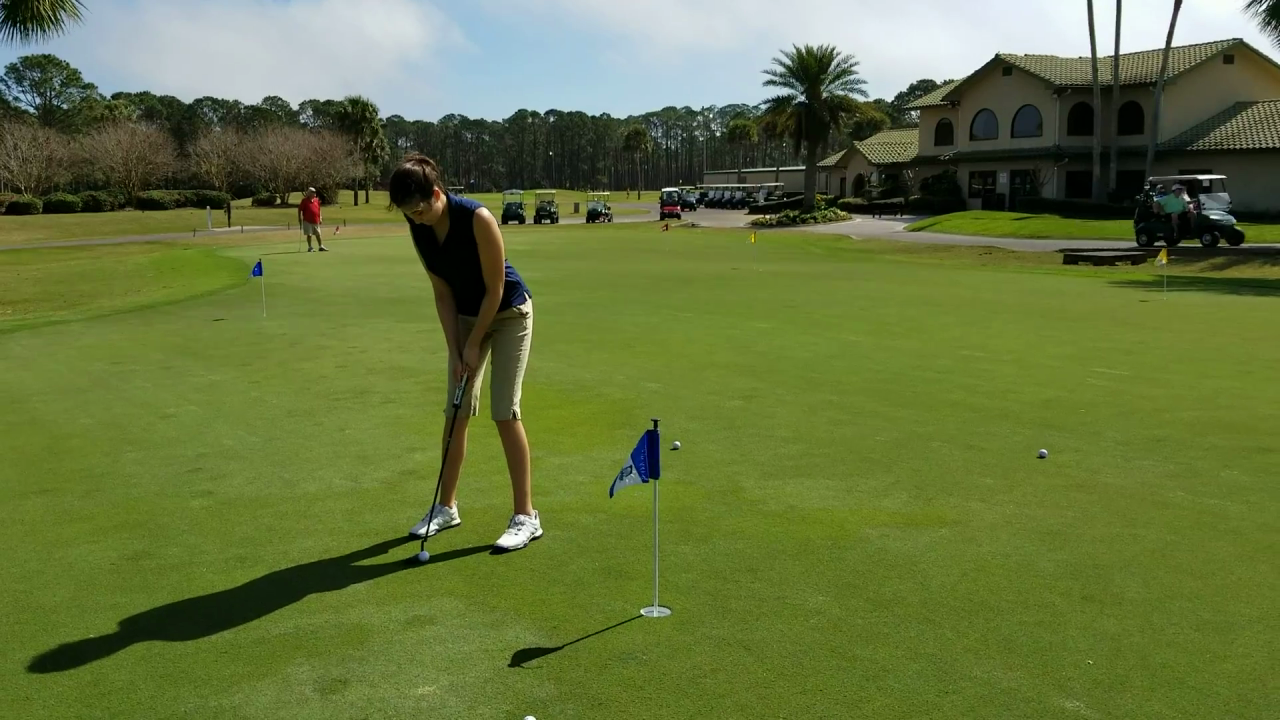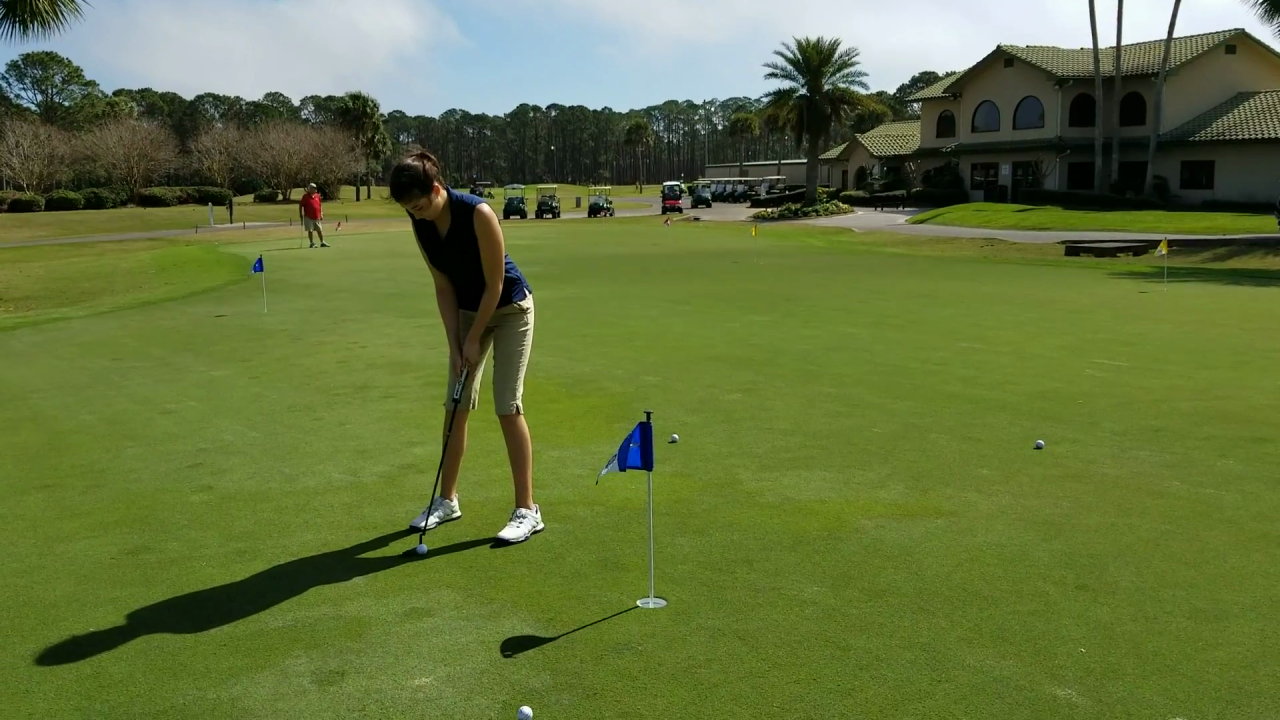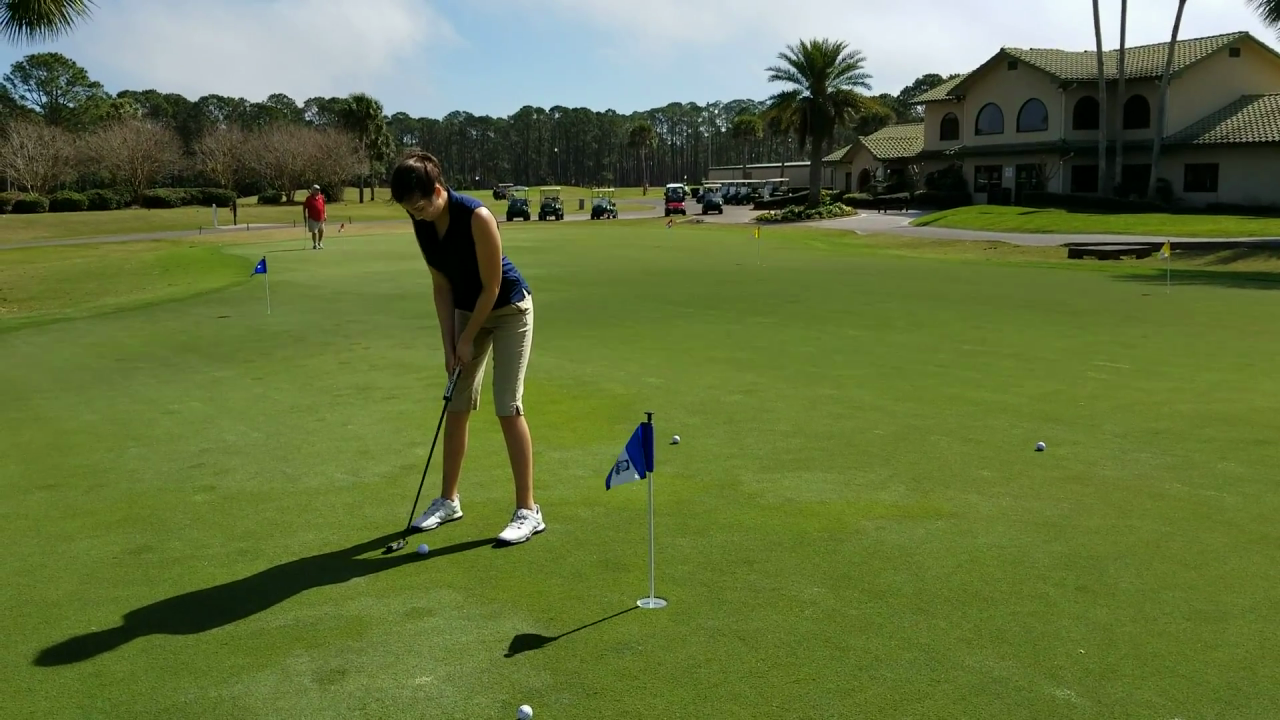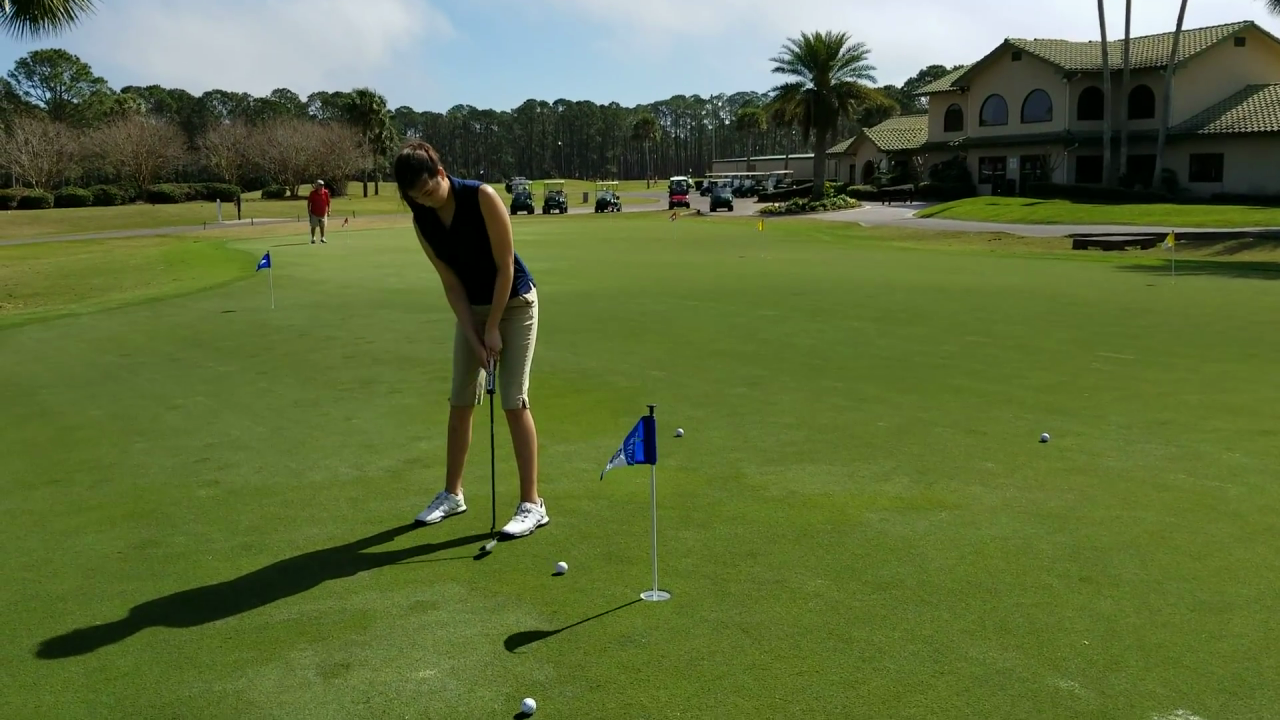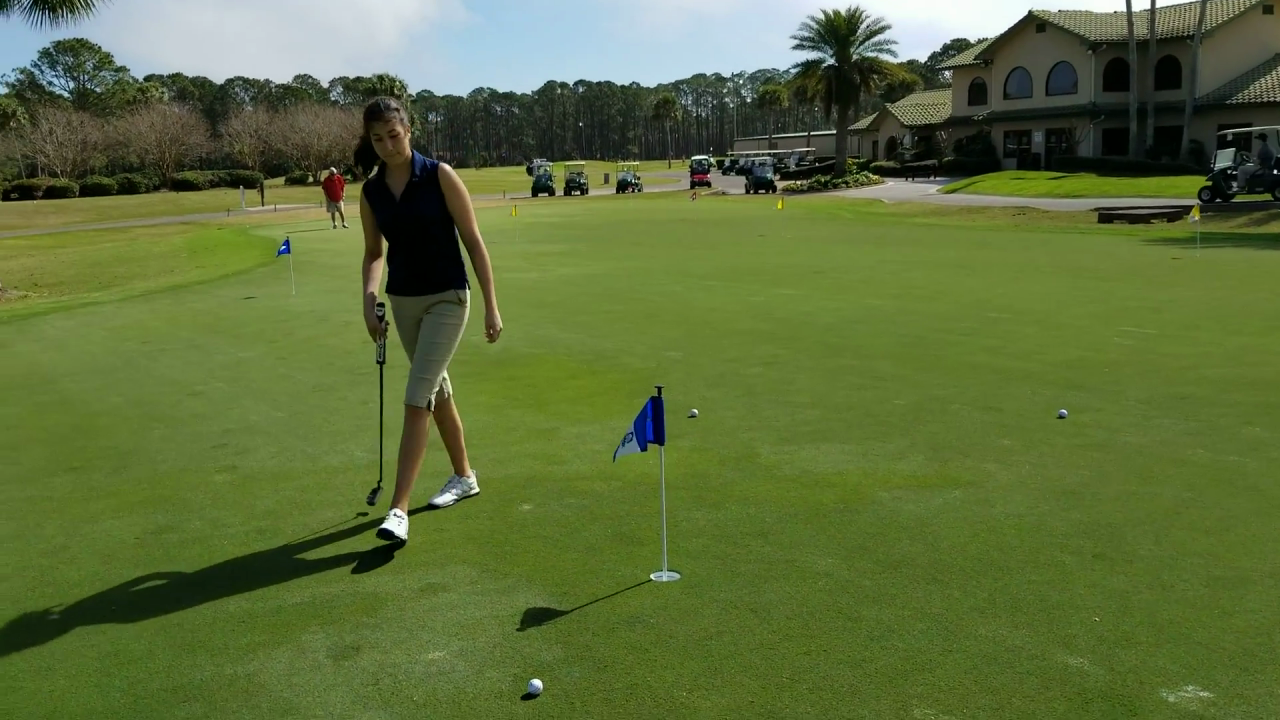
dt=1s
person 1, frame 1
left shoulder: (477, 218)
right shoulder: (419, 230)
left elbow: (496, 288)
right elbow: (443, 292)
left wrist: (473, 344)
right wrist: (454, 348)
left hip: (509, 312)
right hip: (467, 315)
left knee: (505, 411)
right knee: (456, 413)
left ankle: (526, 515)
right ankle: (446, 506)
person 1, frame 2
left shoulder: (478, 213)
right shoulder: (421, 225)
left elbow: (495, 283)
right elbow: (444, 286)
left wrist: (474, 340)
right wrist: (455, 344)
left hip: (509, 307)
right hip: (468, 310)
left knee: (507, 406)
right knee: (455, 407)
left ankle: (527, 509)
right ankle: (447, 499)
person 1, frame 3
left shoulder: (476, 216)
right shoulder: (421, 224)
left elbow: (492, 287)
right elbow: (442, 285)
left wrist: (467, 339)
right wrist: (449, 343)
left hip: (508, 309)
right hip: (467, 310)
left knee: (508, 406)
right knee: (456, 407)
left ankle: (528, 510)
right ankle: (448, 499)
person 1, frame 4
left shoulder: (482, 196)
right shoulder: (422, 219)
left elbow: (505, 266)
right elbow: (451, 282)
left wrist: (493, 328)
right wrist: (474, 338)
left hip: (515, 301)
right hip: (472, 306)
left knee: (513, 400)
right knee: (460, 401)
left ankle: (532, 503)
right ankle: (452, 493)
person 1, frame 5
left shoulder: (440, 176)
right shoulder: (371, 191)
left elbow: (473, 240)
right elbow: (374, 252)
left wrist: (491, 305)
right wrist: (368, 302)
left hip: (446, 298)
right hip: (403, 301)
left knee: (416, 399)
right knee: (435, 392)
left ankle: (397, 511)
right ankle: (462, 476)
